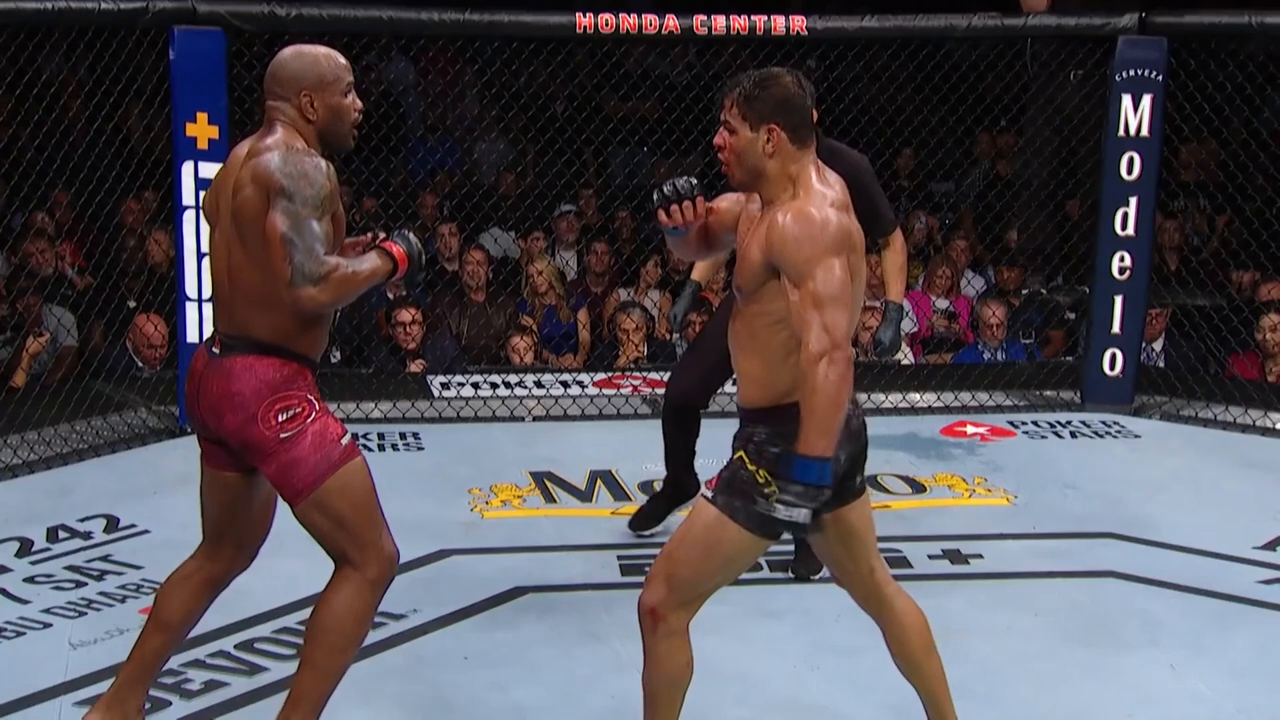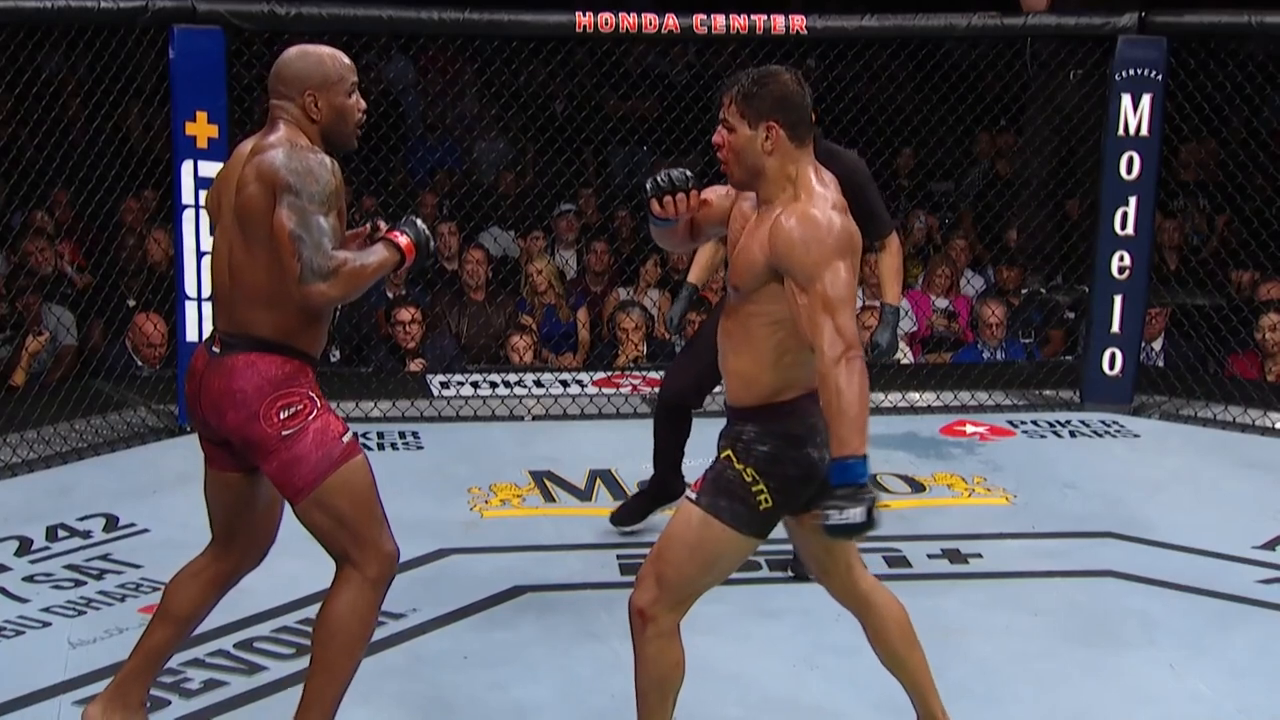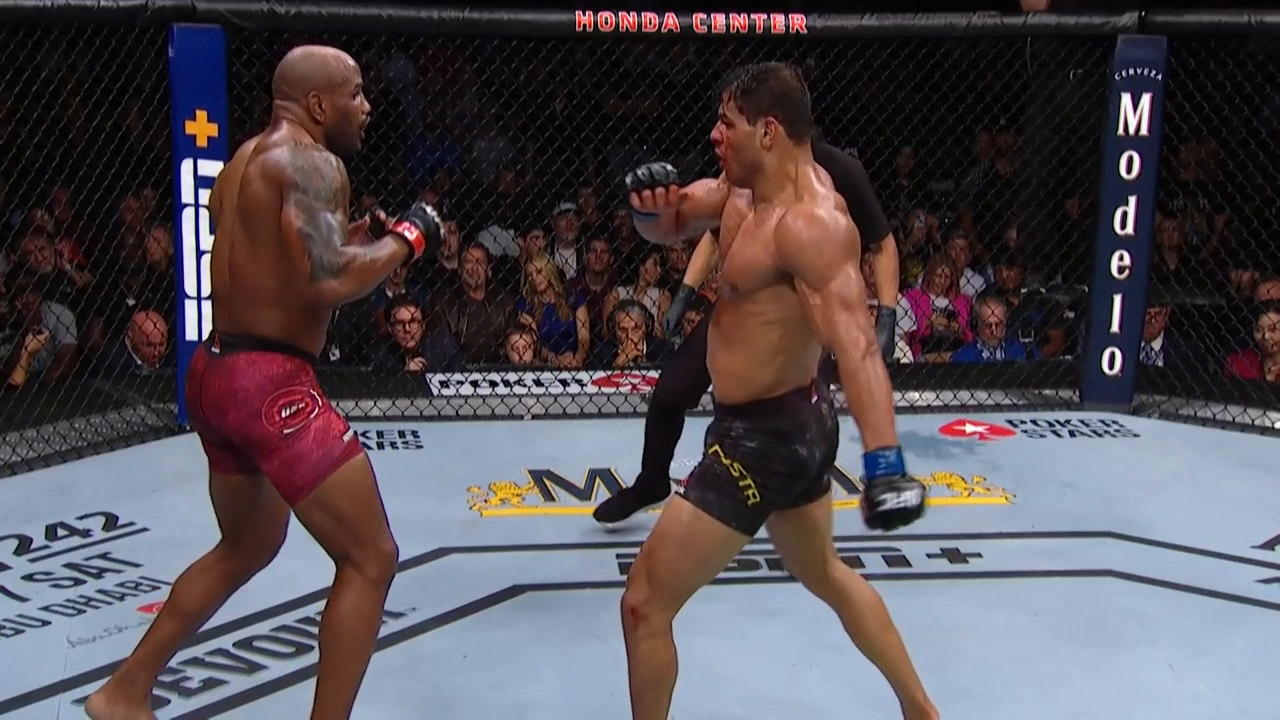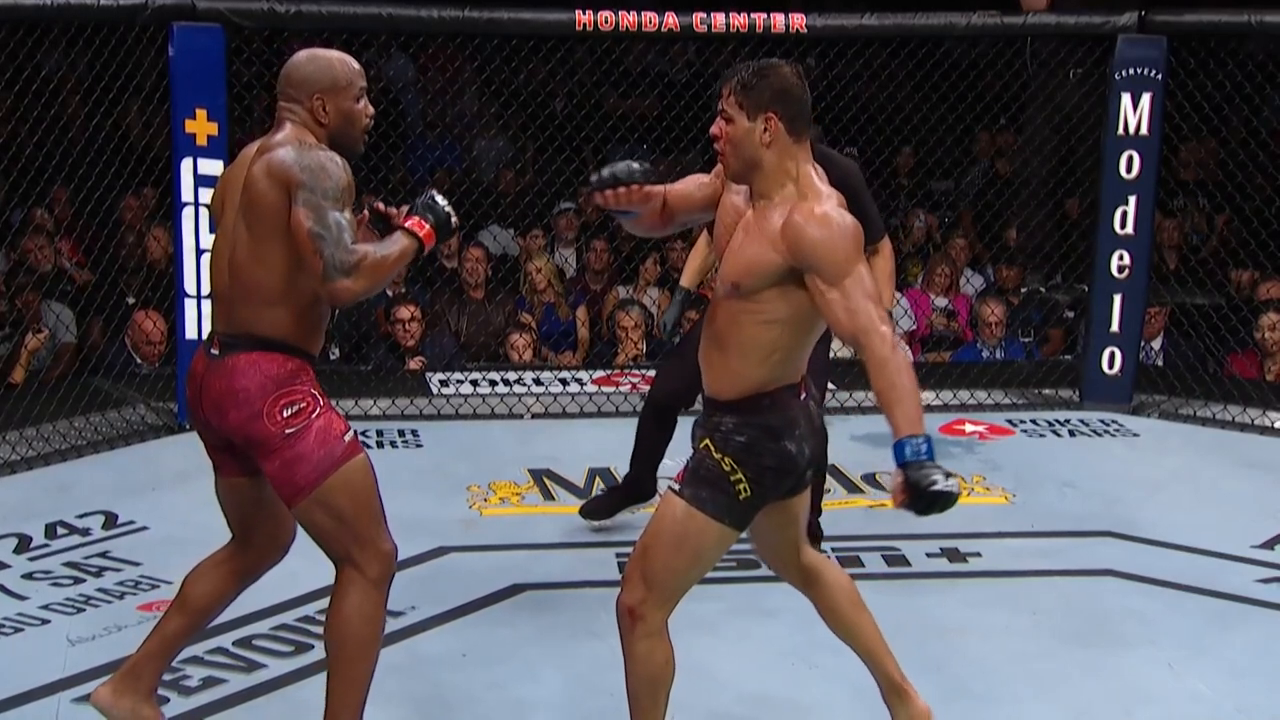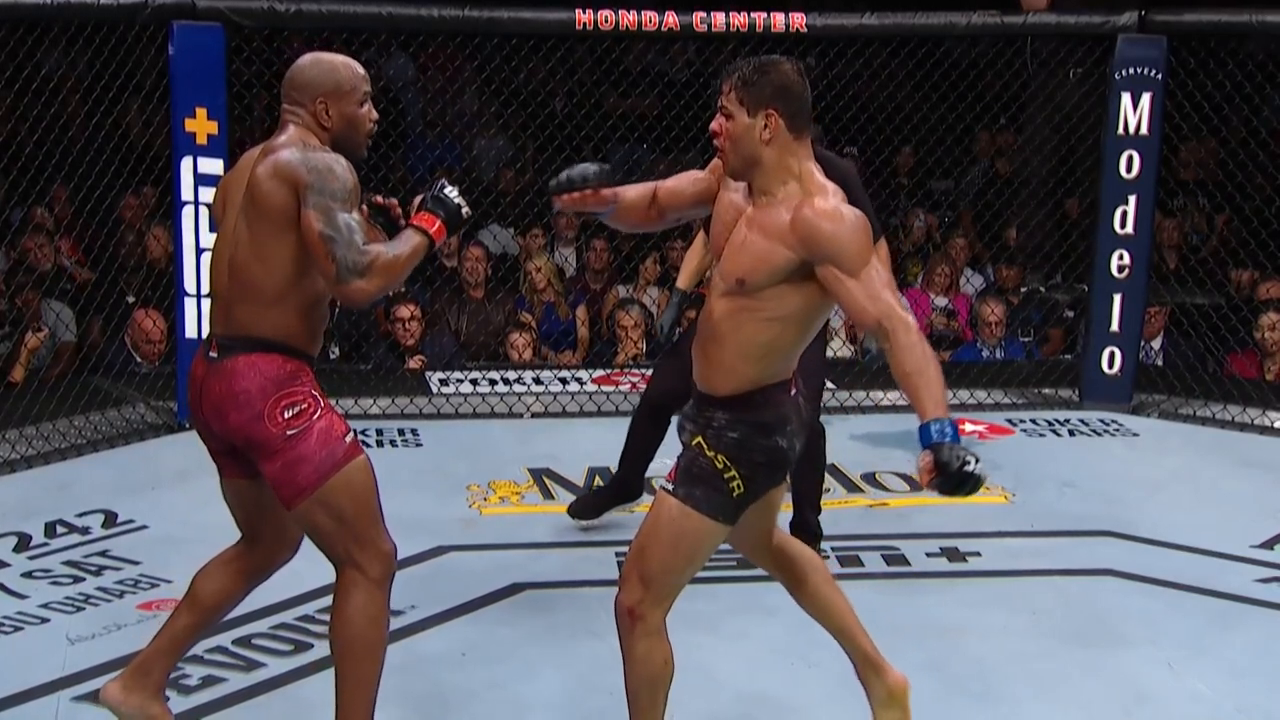
dt=1s
person 1, frame 1
left shoulder: (240, 161)
right shoulder: (300, 165)
right elbow: (310, 291)
left wrist: (345, 252)
right wrist: (388, 258)
left hip: (218, 373)
right hip: (269, 387)
left knee: (224, 553)
right knee: (370, 560)
person 1, frame 2
left shoulder: (243, 159)
right shoulder: (305, 163)
right elbow: (318, 286)
left wrist: (353, 245)
right wrist: (395, 247)
left hip: (219, 372)
right hip: (270, 385)
left knee: (235, 551)
right knee: (371, 559)
person 1, frame 3
left shoulder: (246, 160)
right shoulder: (310, 162)
right elbow: (329, 282)
left wrist: (354, 237)
right wrist: (407, 236)
left hip: (218, 372)
right hip: (269, 384)
left knee: (249, 546)
right knee: (370, 558)
person 1, frame 4
left shoulder: (246, 164)
right shoulder: (315, 163)
right elbow: (342, 281)
left wrist: (361, 232)
right wrist: (416, 230)
left hip: (217, 373)
right hip: (269, 384)
left knee: (261, 542)
right knee: (370, 559)
person 1, frame 5
left shoulder: (247, 168)
right shoulder: (320, 166)
right elbow: (354, 282)
left wrist: (370, 229)
right wrist: (427, 225)
left hip: (216, 375)
right hip: (270, 386)
left knee: (270, 542)
right knee: (369, 560)
person 2, frame 1
left shoulder: (805, 221)
right shoulder: (770, 195)
left elbow: (829, 353)
right elbow: (699, 242)
left wrist: (807, 474)
right wrist: (679, 221)
left hip: (788, 436)
right hip: (824, 431)
left knee: (663, 604)
right knee: (875, 587)
person 2, frame 2
left shoulder: (806, 223)
right shoulder: (756, 190)
left elbow: (839, 350)
right elbow: (682, 235)
left wrist: (849, 472)
right wrist: (666, 213)
left hip: (773, 440)
right hip: (793, 427)
left knee: (652, 605)
right knee: (851, 583)
person 2, frame 3
left shoulder: (810, 224)
right shoulder: (748, 185)
left elbow: (856, 346)
right elbow: (671, 224)
left wrist: (884, 463)
right wrist: (652, 207)
left hip: (762, 437)
right hip: (793, 422)
left knee: (644, 604)
right knee: (825, 573)
person 2, frame 4
left shoulder: (815, 223)
right shoulder: (739, 180)
left elbow: (874, 338)
right elbow: (660, 213)
left wrist: (913, 452)
right wrist: (630, 200)
left hip: (752, 432)
right hip: (774, 418)
left knee: (640, 604)
right knee: (795, 559)
person 2, frame 5
left shoulder: (821, 219)
right shoulder: (732, 175)
left elbow: (893, 324)
right elbow: (654, 206)
left wrist: (937, 433)
right wrist: (605, 200)
left hip: (742, 427)
right hip: (746, 412)
left knee: (638, 603)
right knee: (762, 543)
person 3, frame 1
left shoulder: (846, 167)
left elbow: (891, 239)
left wrist: (892, 314)
right wrist: (691, 289)
right knee: (682, 392)
right ankle: (679, 483)
person 3, frame 2
left shoulder: (843, 169)
left elbow: (887, 243)
right elbow: (719, 232)
left wrist: (889, 317)
right wrist: (687, 293)
right knee: (675, 394)
right ankle: (665, 484)
person 3, frame 3
left shoulder: (840, 171)
left elbow: (882, 244)
right elbow: (715, 234)
left wrist: (886, 317)
right wrist: (684, 294)
right knee: (670, 391)
right ankle: (651, 483)
person 3, frame 4
left shoulder: (837, 173)
left elbow: (878, 247)
right elbow: (712, 235)
right wrist: (681, 297)
right knee: (665, 392)
left ankle: (807, 525)
right ankle: (638, 484)
person 3, frame 5
left shoulder: (833, 174)
left elbow: (874, 246)
right elbow: (708, 235)
right wrist: (678, 298)
left knee: (803, 419)
right knee: (661, 392)
left ankle: (806, 528)
right ankle: (625, 484)
